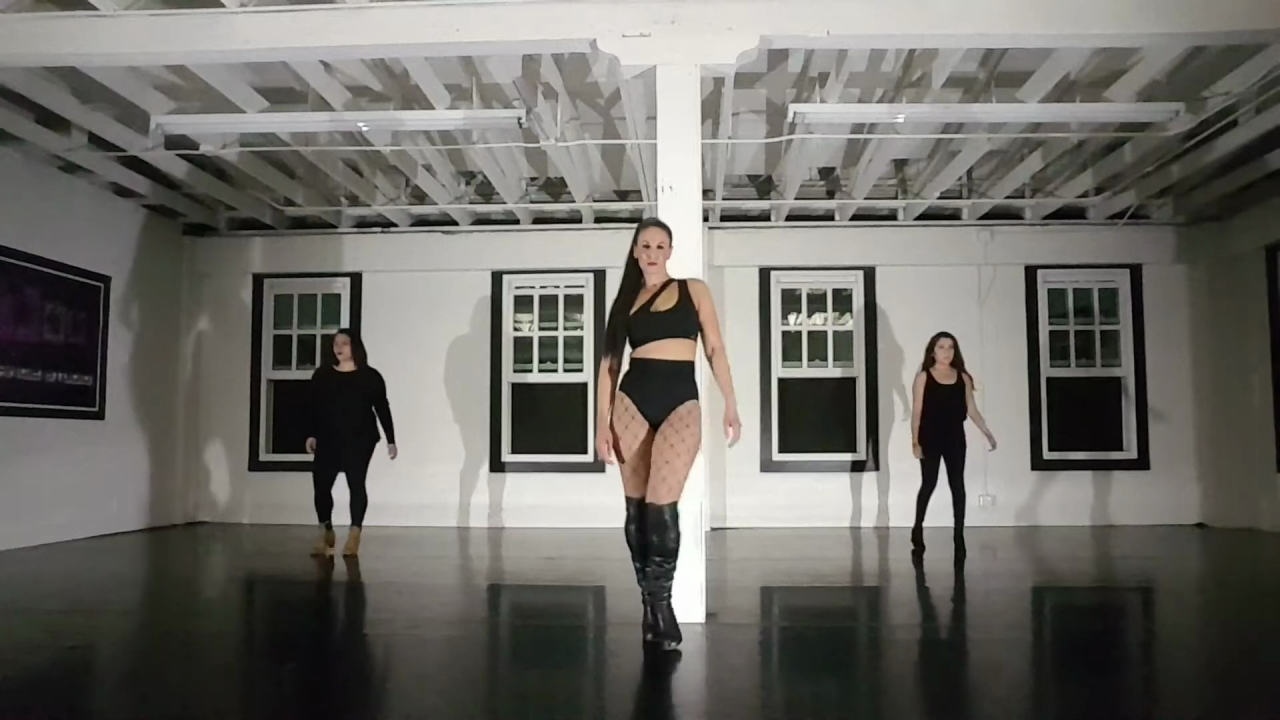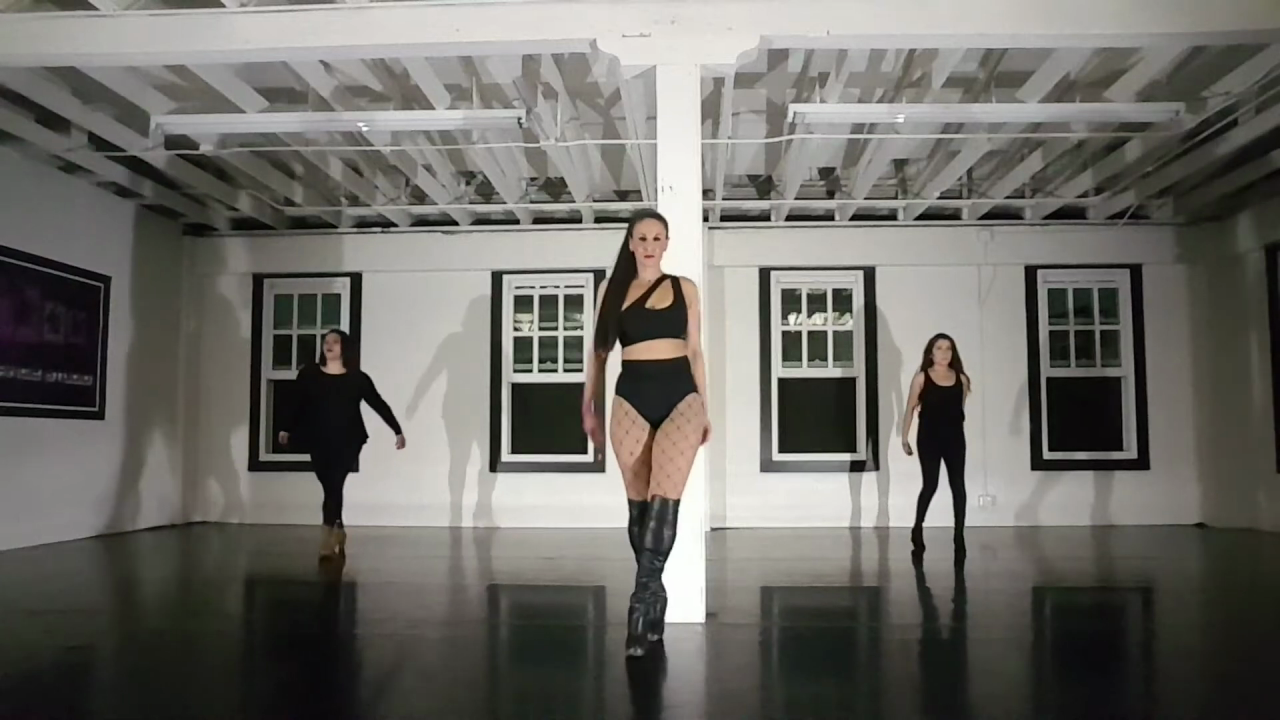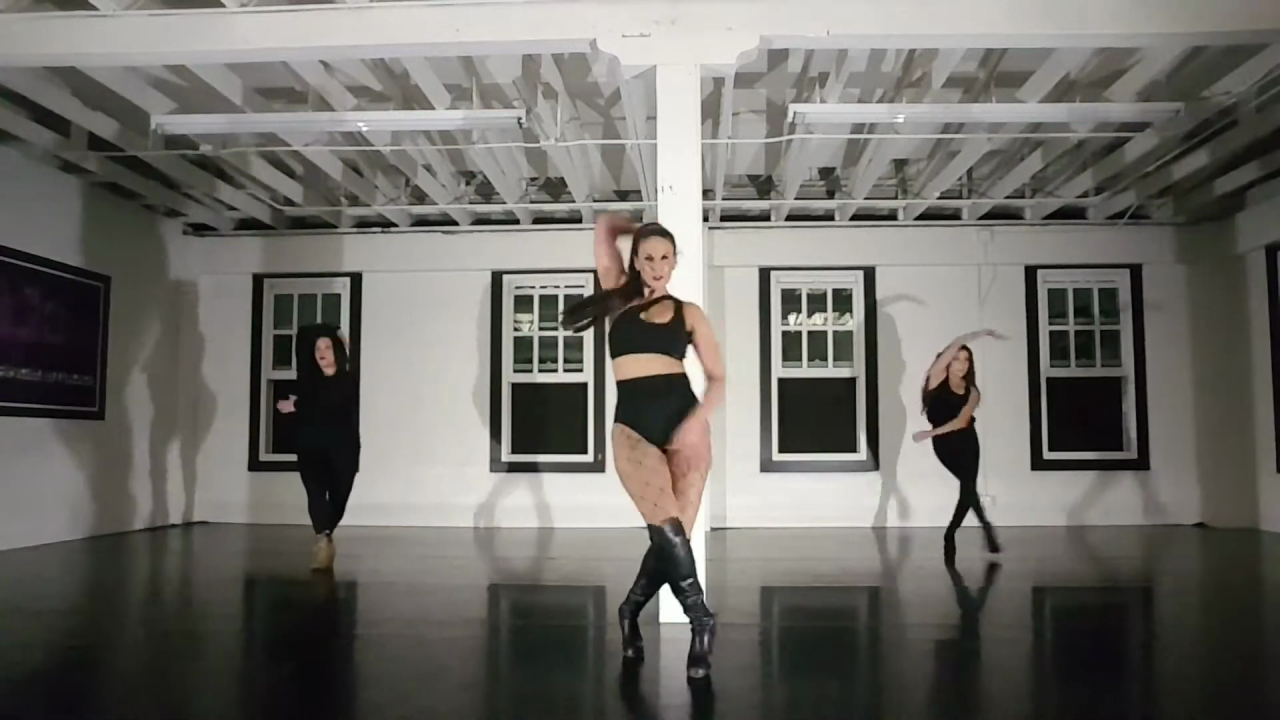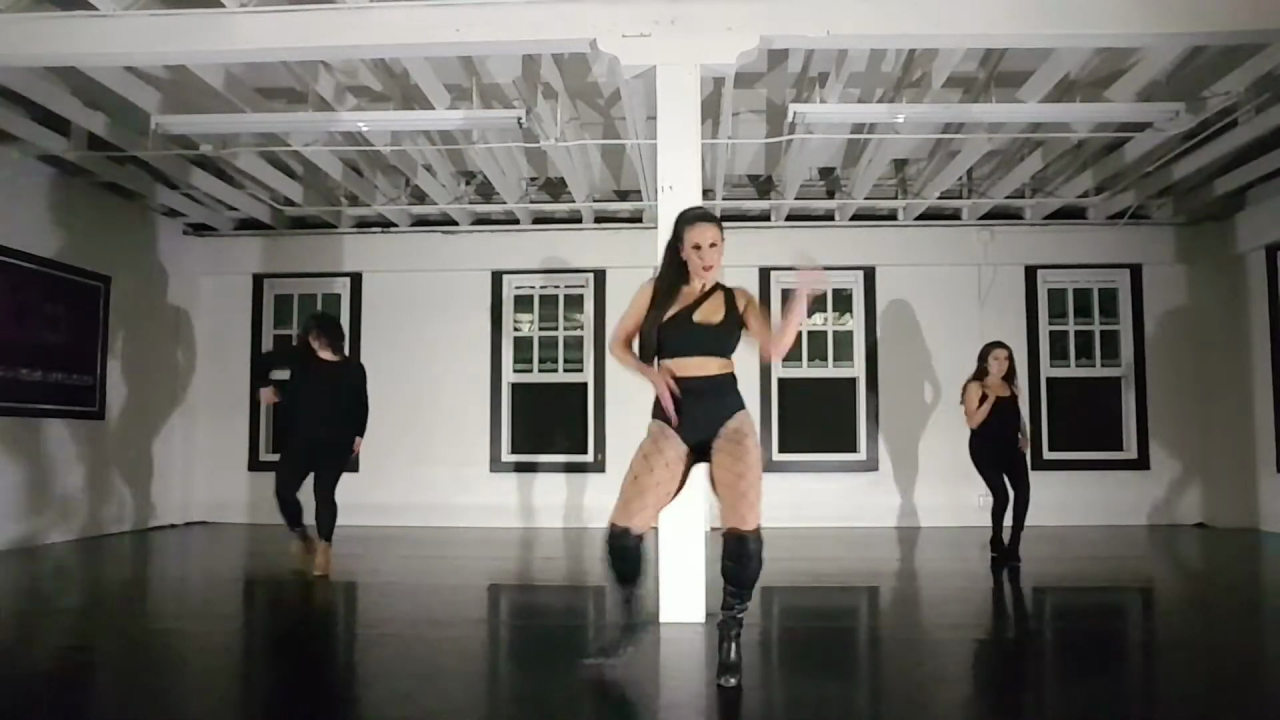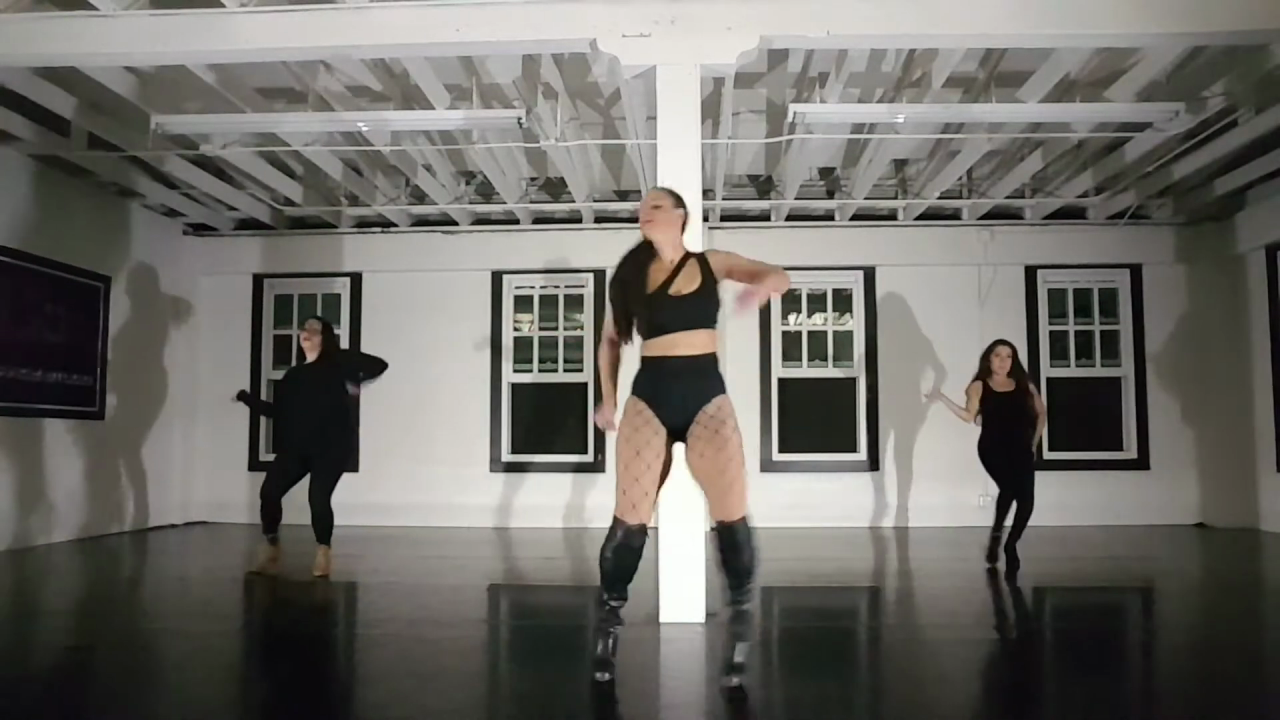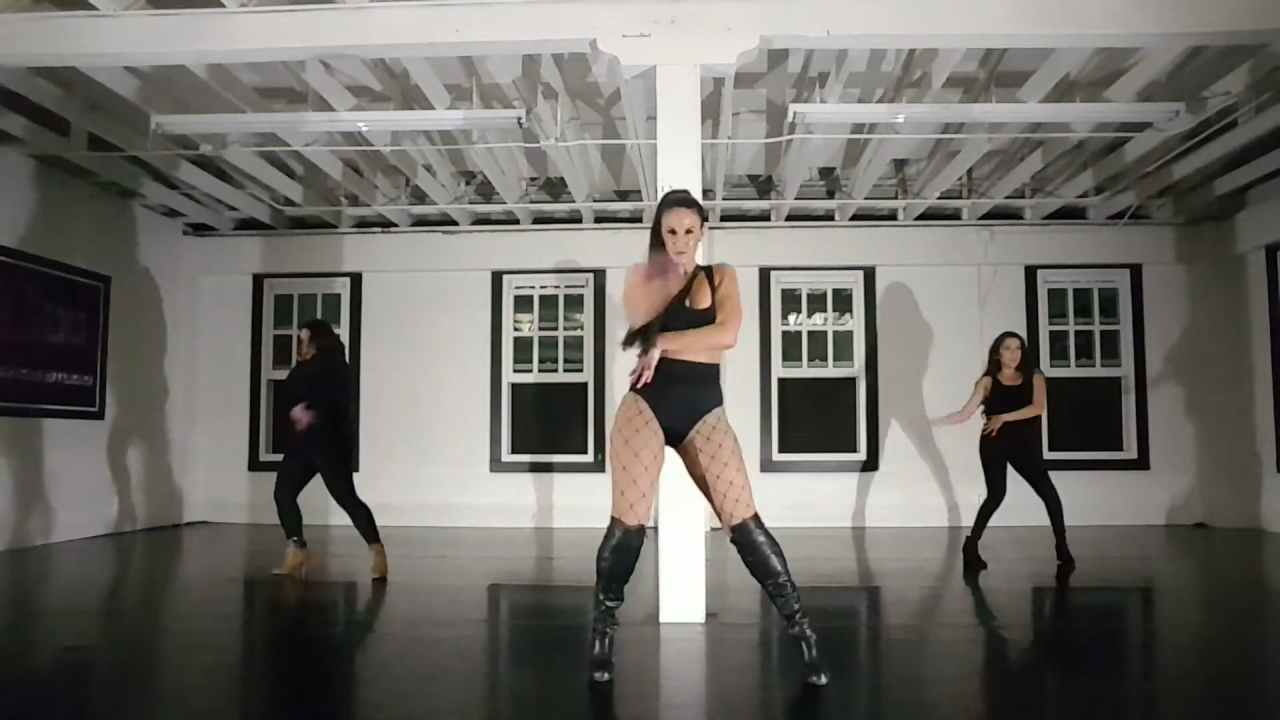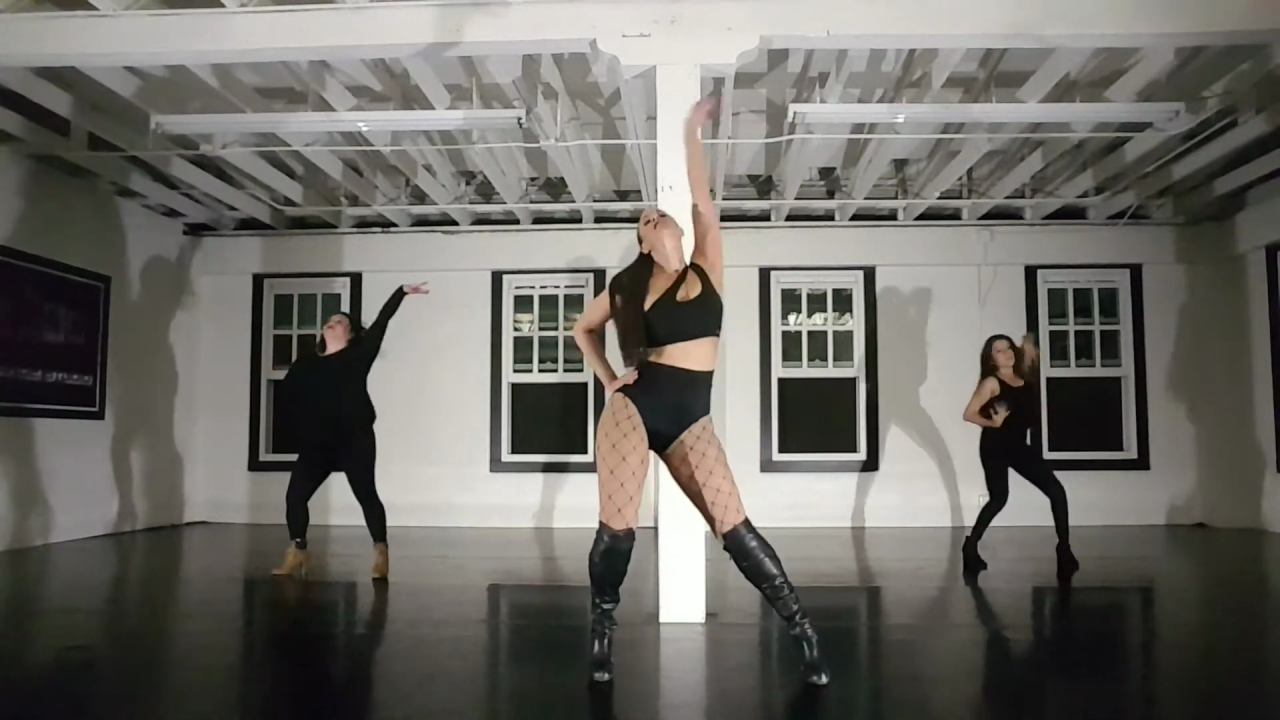
dt=0.7s
person 1, frame 1
left shoulder: (693, 289)
right shoulder: (625, 299)
left elbow: (715, 349)
right elbow: (609, 363)
left wrist: (731, 406)
right wrist: (603, 422)
left hip: (681, 401)
right hip: (632, 401)
left knee: (662, 503)
right knee: (637, 505)
left ankle: (663, 602)
right ankle: (649, 604)
person 1, frame 2
left shoulder: (684, 288)
right shoulder: (613, 289)
right elbow: (600, 351)
left wrist: (704, 407)
right wrist: (588, 407)
left hip: (678, 398)
right hip: (631, 400)
left knee: (664, 500)
right knee: (640, 505)
left ankle: (642, 602)
right ankle: (654, 594)
person 1, frame 3
left shoulder: (688, 312)
right shoulder: (618, 292)
left elbow: (716, 375)
right elbow: (603, 228)
left wrist: (698, 420)
right wrist: (637, 230)
left hip: (682, 421)
right hip: (632, 424)
left knee: (674, 532)
right knee: (665, 525)
left ankle: (630, 610)
right ankle: (700, 622)
person 1, frame 4
left shoulder: (738, 299)
right shoulder: (656, 290)
left elbow: (774, 351)
right elbow: (619, 342)
left wrist: (802, 298)
right wrist: (651, 374)
left hip: (727, 416)
right hip: (671, 420)
left knee: (743, 528)
right knee: (625, 527)
left ankle: (730, 630)
right ankle: (629, 620)
person 1, frame 5
left shoulder: (711, 264)
right shoulder: (631, 274)
left elbow: (779, 278)
right elbow: (614, 338)
left wrist: (761, 284)
right wrist: (606, 397)
left hip: (705, 397)
right hip: (649, 398)
left knee: (731, 516)
right knee: (630, 521)
left ankle: (738, 629)
right ankle: (606, 626)
person 1, frame 6
left shoulder: (723, 276)
right shoulder: (648, 274)
left elbow: (727, 335)
right elbow: (635, 314)
left wrist: (663, 342)
right wrist: (666, 274)
left hip: (704, 409)
right hip: (648, 402)
left knee: (745, 522)
right knee: (629, 521)
left ankle: (802, 629)
right ankle: (604, 629)
person 1, frame 7
left shoulder: (707, 267)
right shoulder: (630, 285)
left elbow: (705, 203)
right elbow: (583, 328)
left wrist: (693, 136)
right wrist: (608, 379)
left hip: (691, 418)
right hip: (633, 407)
left knee: (733, 526)
right knee: (618, 525)
left ankle: (803, 628)
right ankle: (601, 631)
person 2, frame 1
left shoulder: (370, 376)
right shoulder: (322, 374)
left elbow: (382, 408)
right elbow: (314, 406)
left wrist: (390, 439)
right wrist: (312, 434)
left hip: (359, 440)
right hip: (328, 439)
left knee: (356, 484)
right knee: (321, 485)
left ankle: (354, 535)
right ankle: (326, 534)
person 2, frame 2
left shoulder: (357, 378)
right shoulder: (308, 374)
left elbow: (379, 405)
right elbow: (298, 405)
left wrist: (397, 431)
right wrist: (287, 429)
left hip: (347, 441)
right hip: (318, 441)
left knee: (334, 484)
right knee: (329, 487)
left ankle: (327, 534)
right ankle: (338, 531)
person 2, frame 3
left shoulder: (346, 380)
right shoulder: (310, 373)
left elbow: (333, 405)
right elbow: (303, 334)
left wrist: (296, 405)
right wrist: (333, 332)
left hip: (342, 449)
right hip: (310, 447)
left knee: (338, 499)
right knee: (316, 494)
left ankle: (324, 539)
right ankle: (324, 541)
person 2, frame 4
left shoulder: (352, 368)
right shoulder: (301, 356)
left elbow: (360, 404)
right elbow: (266, 359)
left wrist: (358, 434)
right wrist: (265, 385)
left hip: (334, 441)
right hip: (299, 439)
left knee: (324, 492)
right knee: (284, 489)
left ankle: (323, 549)
right ankle: (300, 535)
person 2, frame 5
left shoulder: (337, 363)
right shoulder: (293, 375)
left elbow: (378, 366)
right elbow: (278, 411)
left wrist: (356, 383)
right wrist: (245, 397)
left hip: (331, 444)
right hip: (296, 445)
left knee: (318, 498)
right knee: (270, 491)
left ankle: (323, 554)
right ankle: (270, 548)
person 2, frame 6
left shoulder: (332, 365)
right shoulder: (308, 368)
right elbow: (291, 396)
right wrist: (295, 409)
left hip: (331, 443)
right hip: (303, 443)
left knee: (347, 498)
right knee: (283, 494)
left ankle: (377, 552)
right ankle: (297, 553)
person 2, frame 7
left shoulder: (358, 355)
right shoulder: (307, 364)
left elbow: (381, 323)
right elbow: (288, 392)
left wrist: (401, 292)
right wrist: (304, 418)
left hip: (354, 439)
right hip: (316, 442)
left knee: (366, 494)
right knee: (295, 494)
left ankle: (381, 555)
right ankle: (297, 554)
person 3, frame 1
left shoulder: (963, 378)
right shoulder: (923, 377)
left elbow: (971, 410)
right elbow: (916, 410)
left wrist: (987, 433)
right wrist: (915, 440)
left hip: (955, 437)
right hip: (930, 437)
left knee: (957, 485)
right knee: (929, 484)
left ankle: (959, 537)
right ankle: (917, 530)
person 3, frame 2
left shoulder: (961, 379)
right shoulder: (921, 378)
right elbow: (911, 408)
right wrist: (904, 437)
left hip: (954, 437)
right hip: (929, 438)
left knee: (958, 485)
right knee: (930, 485)
left ankle: (959, 536)
right ankle: (917, 530)
person 3, frame 3
left shoulder: (971, 391)
right shoulder: (937, 377)
left elbow: (962, 420)
right elbow: (954, 346)
left wrist: (931, 432)
right wrist: (984, 333)
left hip: (967, 442)
right hip: (943, 442)
left knee: (967, 488)
right knee: (968, 483)
left ankle: (950, 534)
right ankle: (986, 529)
person 3, frame 4
left shoulder: (1011, 388)
right shoulder: (975, 387)
right elbow: (972, 423)
left wrist: (1024, 437)
right wrist: (990, 398)
left hip: (1010, 447)
right hip: (984, 448)
left knee: (1023, 490)
right knee: (1001, 495)
left ankle: (1014, 545)
right ankle: (997, 541)
person 3, frame 5
left shoulder: (1025, 386)
right shoulder: (979, 386)
left elbow: (1041, 412)
right elbow: (970, 418)
left wrist: (1034, 439)
right wrist: (945, 400)
left hip: (1020, 448)
right hip: (991, 447)
left knee: (1026, 500)
right knee: (1009, 489)
left ankle: (1011, 545)
right ankle: (996, 536)
person 3, frame 6
left shoulder: (1034, 377)
right shoulder: (987, 381)
left elbow: (1038, 407)
right elbow: (967, 412)
left wrist: (1003, 418)
right wrist: (940, 421)
left hip: (1023, 443)
right hip: (993, 443)
left knee: (1049, 493)
right knee: (996, 494)
left ankle: (1062, 547)
right ankle: (971, 546)
person 3, frame 7
left shoulder: (1022, 374)
right shoulder: (992, 383)
left elbow: (1028, 350)
right elbow: (968, 414)
left wrist: (1028, 346)
right wrist: (991, 422)
left hip: (1019, 446)
right hip: (995, 447)
left knee: (1056, 490)
right knee: (998, 499)
left ankle: (1064, 550)
right ankle: (970, 547)
